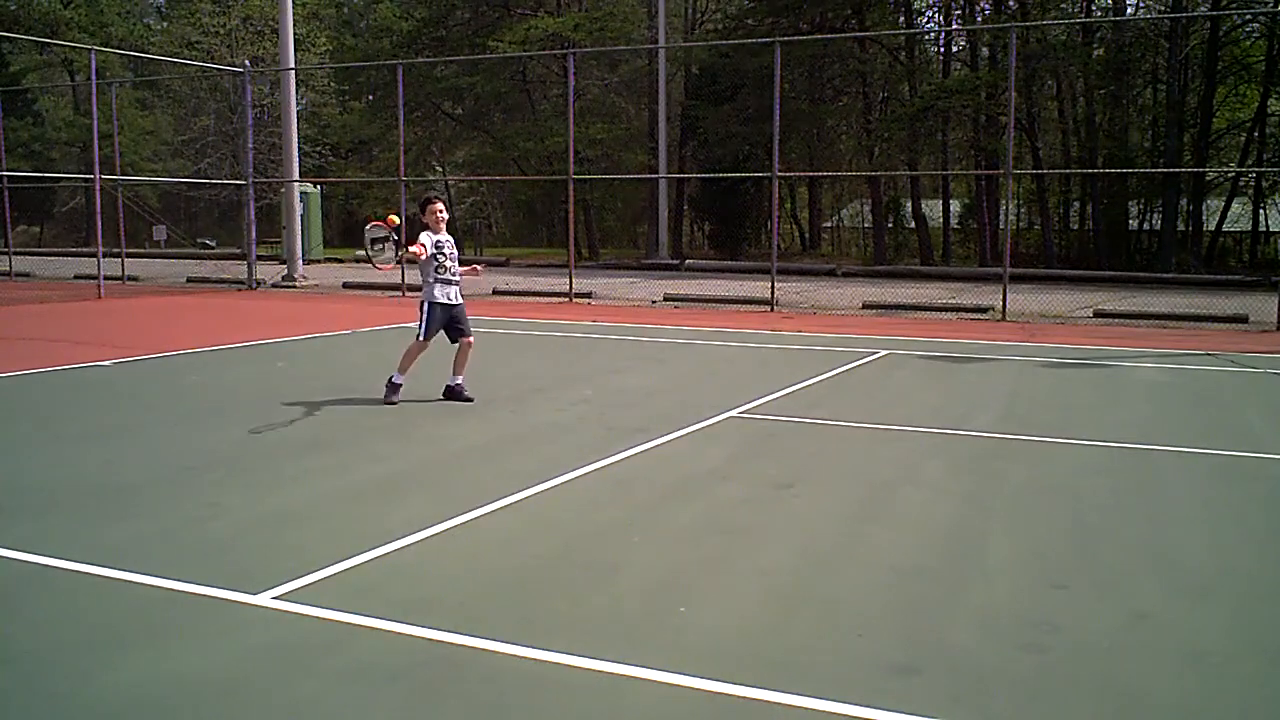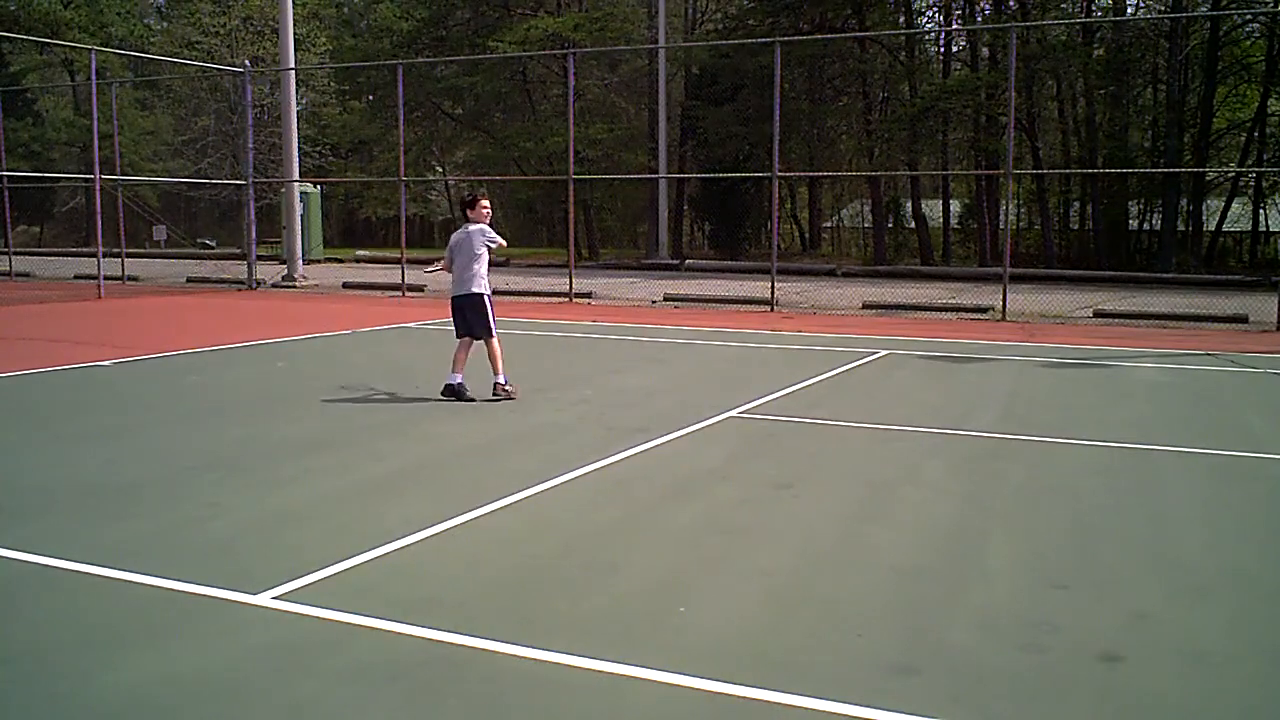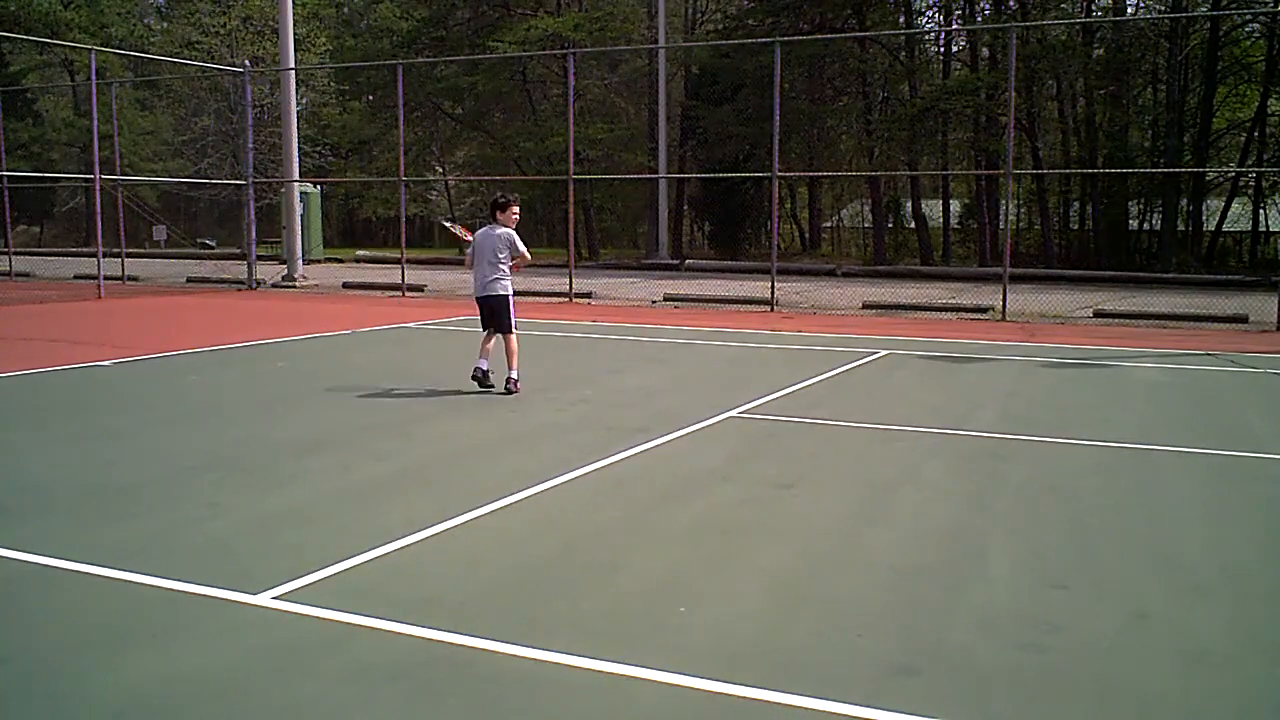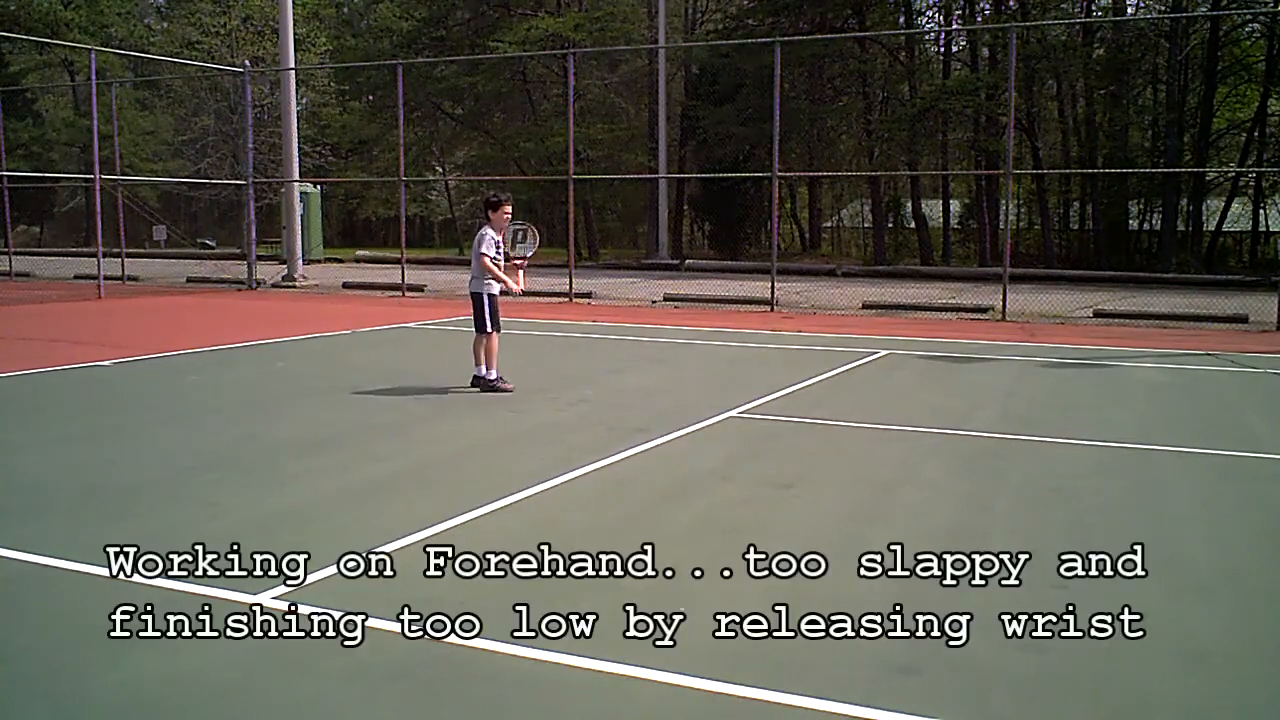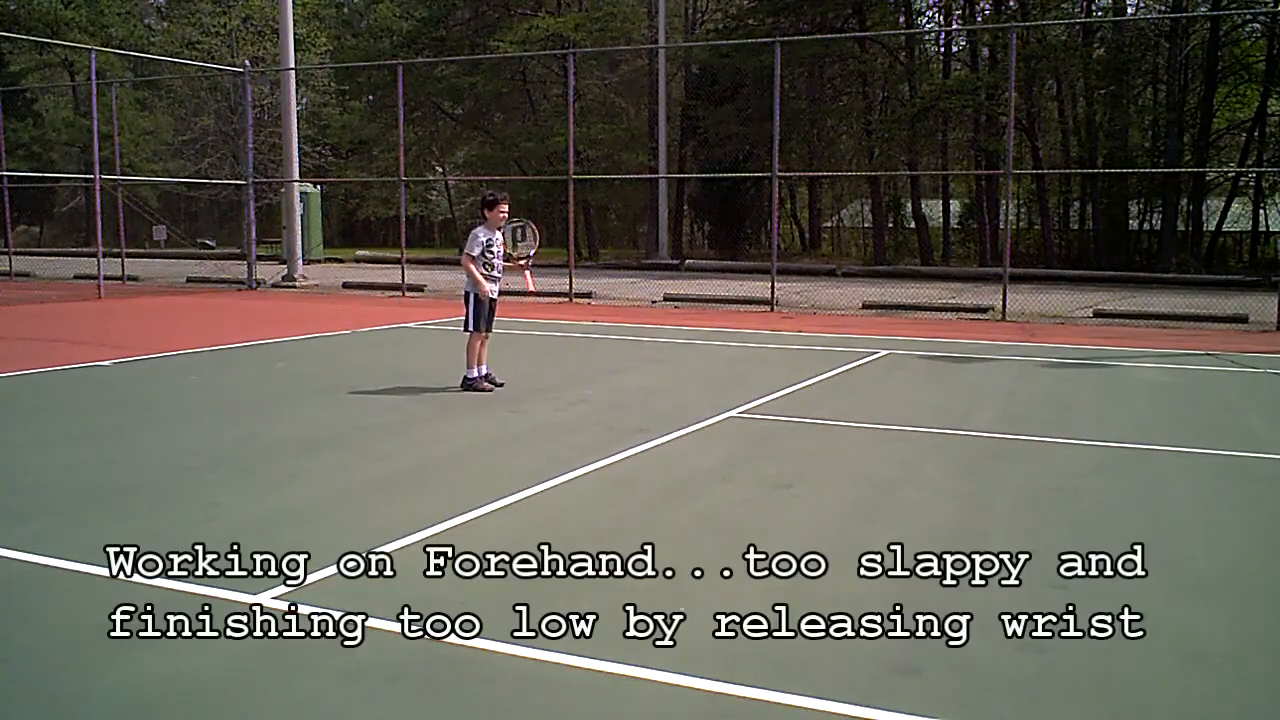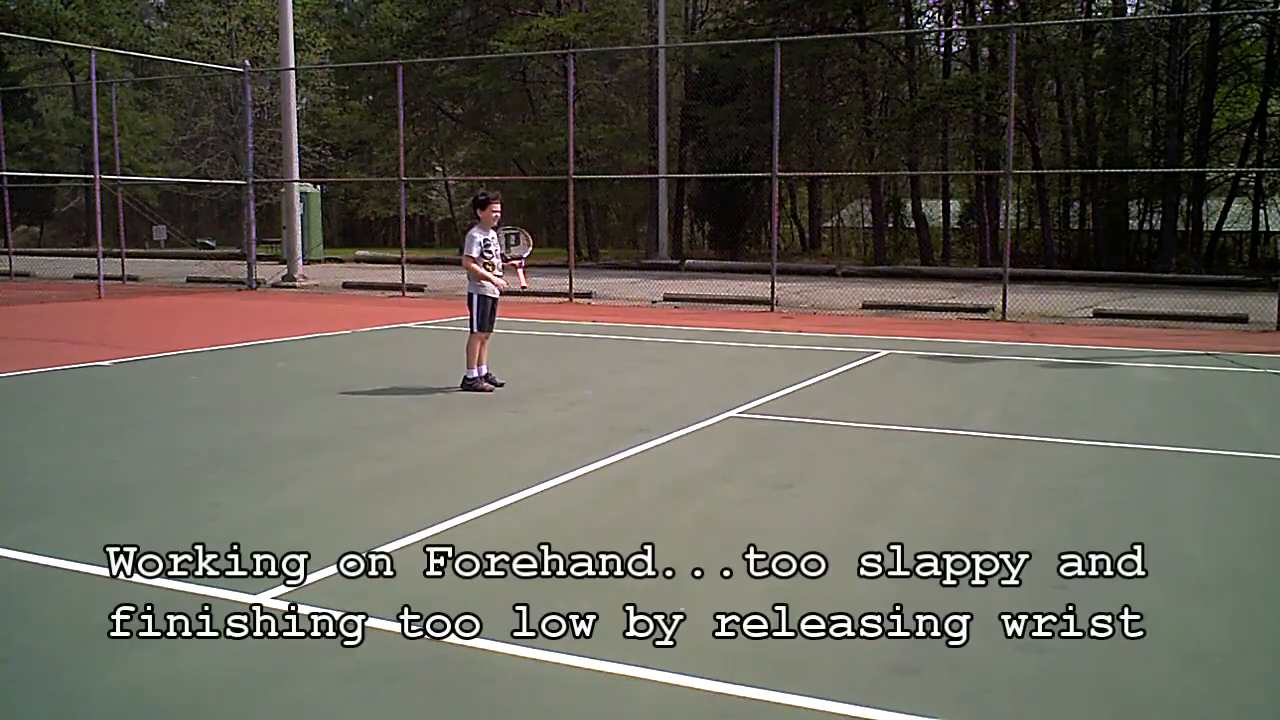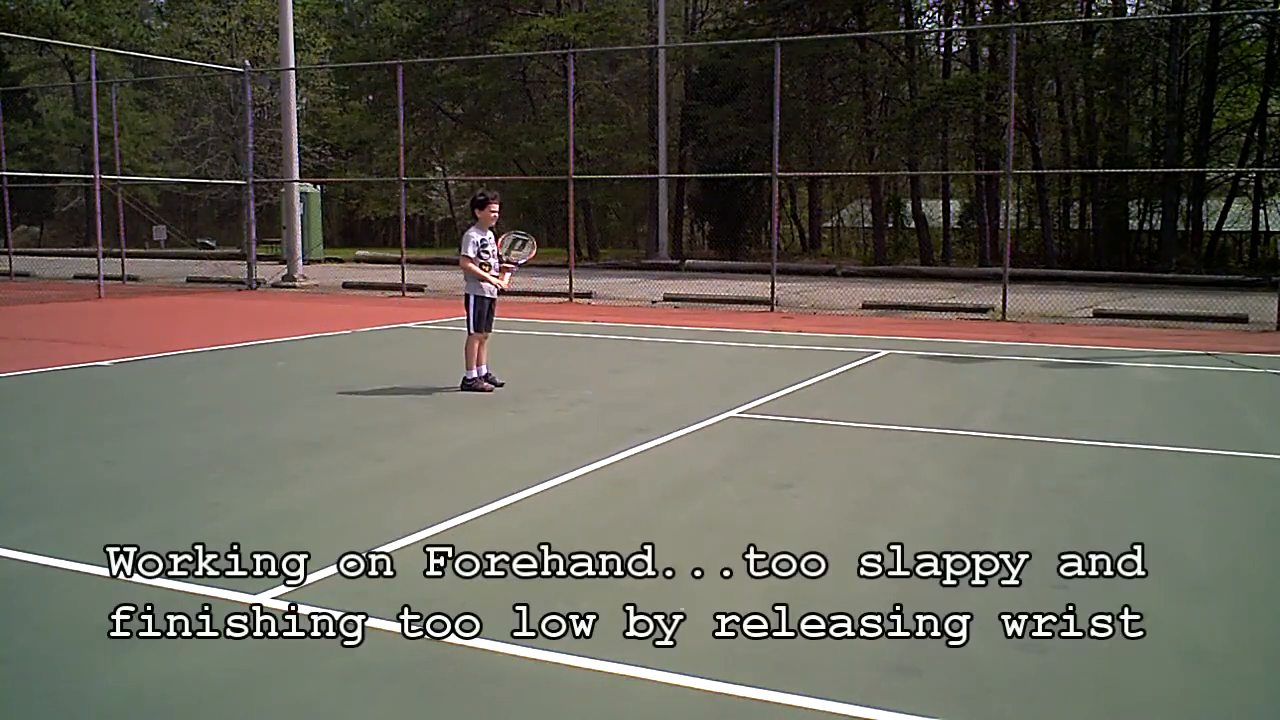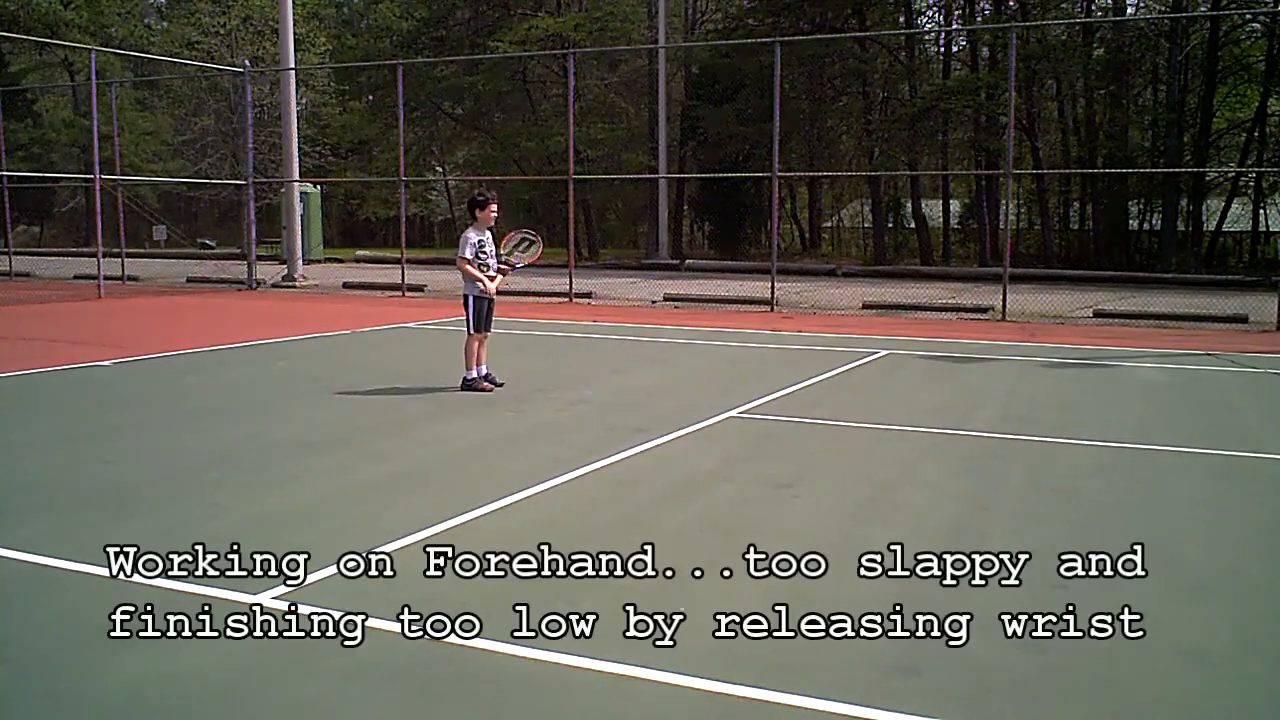
dt=0.4s
person 1, frame 1
left shoulder: (449, 239)
right shoulder: (426, 237)
right elbow: (420, 255)
left wrist: (468, 271)
right wrist: (415, 251)
left hip: (455, 298)
right hip: (434, 298)
left knee: (467, 341)
right knee: (422, 341)
left ankle: (454, 385)
right ankle: (396, 382)
person 1, frame 2
left shoulder: (456, 236)
right shoulder: (482, 230)
left elbow: (446, 266)
right elbow: (502, 243)
right wrist: (491, 246)
left hip: (458, 293)
right hip: (477, 291)
left knee: (466, 339)
right knee: (490, 337)
left ankle: (454, 383)
right ankle: (500, 384)
person 1, frame 3
left shoulder: (478, 235)
right shoulder: (508, 234)
left elbow: (468, 263)
right elbow: (526, 257)
right wrist: (515, 264)
left hip: (481, 291)
right hip: (501, 290)
left knee: (492, 331)
right knee: (509, 334)
left ankle: (481, 369)
right ankle: (512, 379)
person 1, frame 4
left shoulder: (495, 234)
right shoulder: (488, 235)
right elbow: (484, 262)
left wrist: (509, 265)
right wrist: (507, 280)
left hip: (482, 290)
right hip: (484, 289)
left knee: (483, 333)
right knee: (492, 332)
left ankle: (480, 374)
right ankle: (491, 378)
person 1, frame 5
left shoulder: (498, 235)
right shoulder: (478, 234)
right elbow: (466, 261)
right wrist: (480, 282)
left hip: (491, 292)
right hip: (478, 291)
left knee: (485, 334)
right knee: (477, 333)
left ankle: (483, 373)
right ankle: (470, 377)
person 1, frame 6
left shoulder: (493, 234)
right shoulder: (474, 235)
right elbow: (468, 263)
left wrist: (509, 264)
right wrist: (492, 278)
left hip: (492, 292)
right hip: (480, 291)
left knee: (485, 334)
right knee: (477, 333)
left ankle: (483, 373)
right ankle: (471, 377)
person 1, frame 7
left shoulder: (490, 234)
right shoulder: (471, 235)
right elbow: (465, 263)
left wrist: (500, 273)
right wrist: (489, 278)
left hip: (490, 292)
right hip: (476, 292)
left knee: (484, 334)
right knee: (475, 334)
left ankle: (483, 373)
right ankle: (470, 377)
person 1, frame 8
left shoulder: (488, 234)
right shoulder: (470, 236)
right elbow: (462, 264)
left wrist: (498, 276)
right wrist: (484, 280)
left hip: (488, 293)
right hip: (475, 293)
left knee: (483, 335)
right knee: (475, 334)
left ankle: (482, 372)
right ankle: (470, 378)
